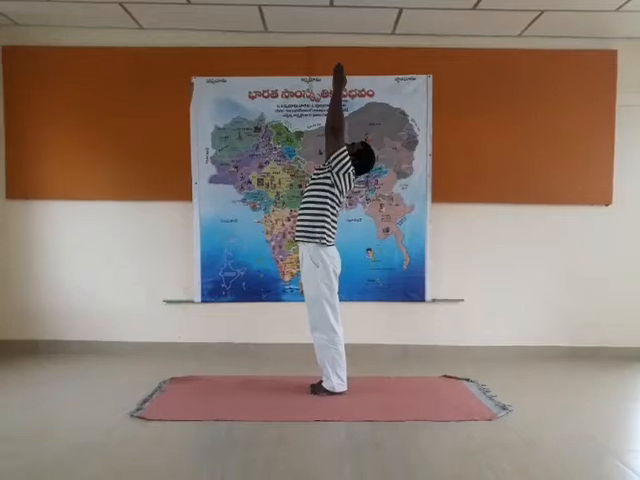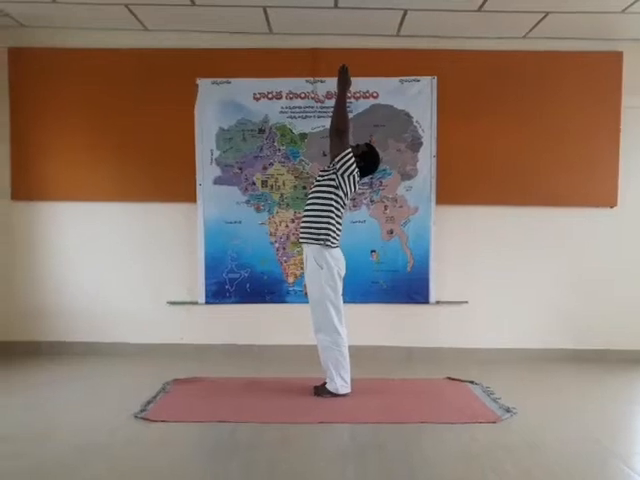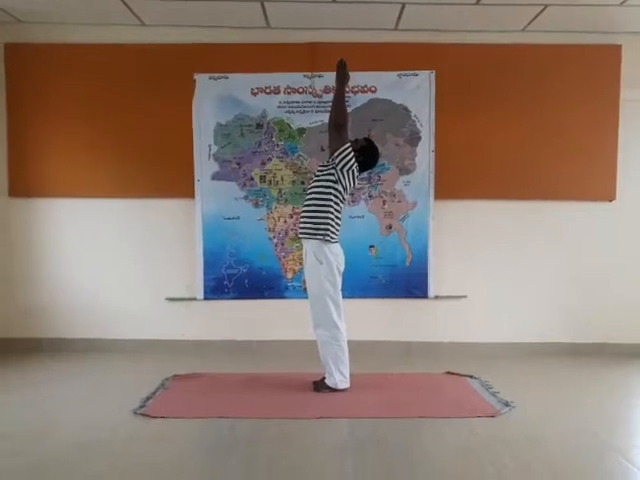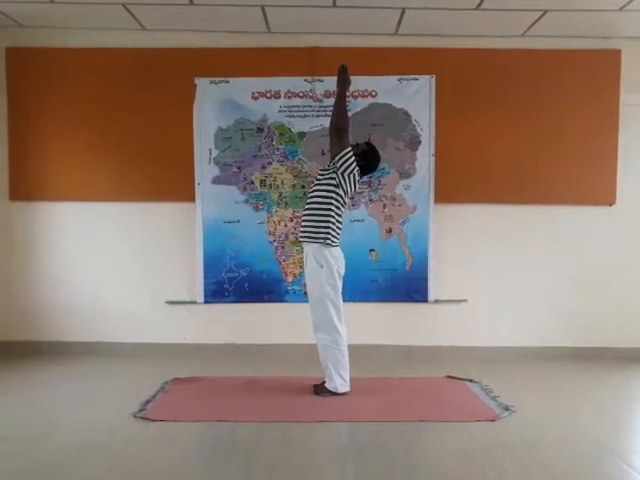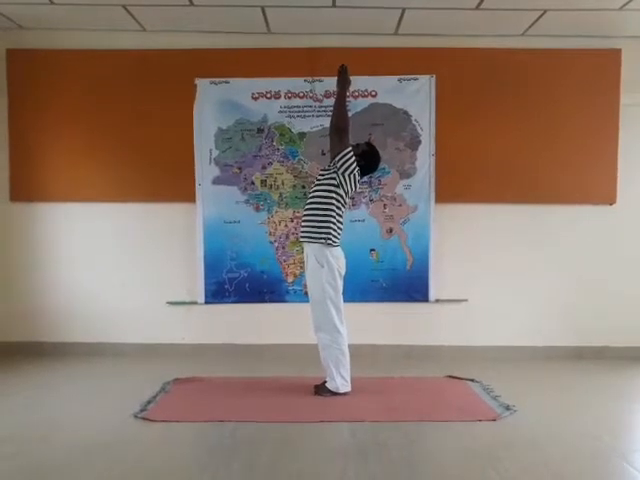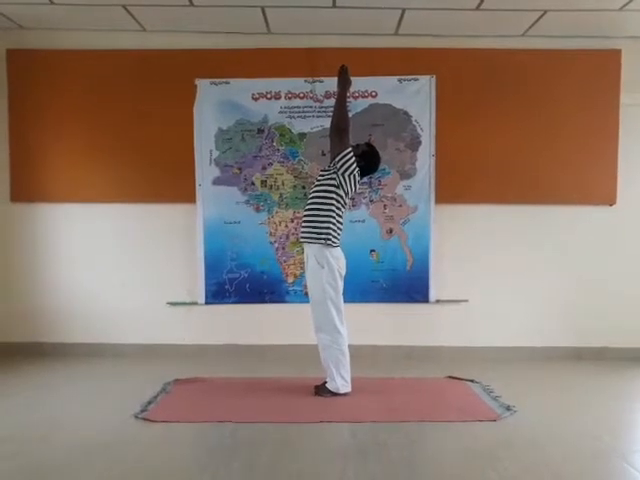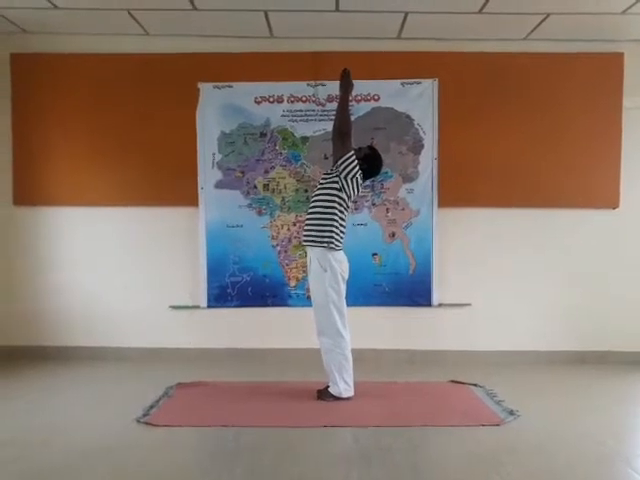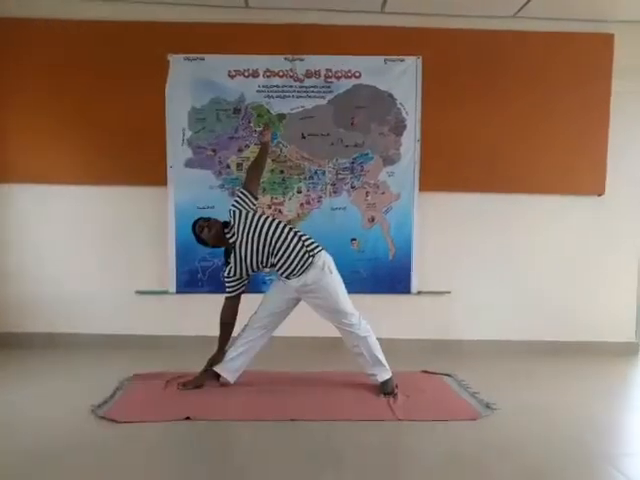
dt=0.3s
person 1, frame 1
left shoulder: (343, 173)
right shoulder: (334, 172)
left elbow: (334, 130)
right elbow: (334, 133)
left wrist: (337, 90)
right wrist: (337, 91)
left hip: (319, 255)
right hip: (315, 253)
left knee: (326, 321)
right knee: (322, 321)
left ankle: (335, 382)
right ankle: (332, 378)
person 1, frame 2
left shoulder: (348, 174)
right shoulder: (339, 176)
left elbow: (338, 132)
right elbow: (338, 135)
left wrist: (342, 91)
right wrist: (341, 92)
left hip: (323, 256)
right hip: (319, 255)
left knee: (329, 322)
right knee: (326, 322)
left ankle: (339, 385)
right ankle: (336, 380)
person 1, frame 3
left shoulder: (346, 170)
right shoulder: (337, 169)
left elbow: (337, 126)
right elbow: (337, 129)
left wrist: (340, 87)
right wrist: (339, 87)
left hip: (323, 252)
right hip: (318, 250)
left knee: (329, 318)
right knee: (325, 318)
left ankle: (338, 380)
right ankle: (335, 375)
person 1, frame 4
left shoulder: (347, 174)
right shoulder: (338, 174)
left elbow: (338, 131)
right elbow: (338, 134)
left wrist: (341, 90)
right wrist: (340, 92)
left hip: (323, 255)
right hip: (319, 254)
left knee: (329, 321)
right knee: (325, 321)
left ankle: (338, 383)
right ankle: (335, 379)
person 1, frame 5
left shoulder: (348, 174)
right shoulder: (338, 174)
left elbow: (338, 131)
right elbow: (338, 134)
left wrist: (342, 91)
right wrist: (340, 92)
left hip: (324, 255)
right hip: (319, 254)
left knee: (329, 321)
right knee: (325, 321)
left ankle: (339, 383)
right ankle: (336, 379)
person 1, frame 6
left shoulder: (347, 174)
right shoulder: (338, 174)
left elbow: (339, 132)
right elbow: (338, 135)
left wrist: (342, 91)
right wrist: (341, 92)
left hip: (324, 256)
right hip: (320, 255)
left knee: (329, 322)
right knee: (326, 321)
left ankle: (339, 384)
right ankle: (336, 380)
person 1, frame 7
left shoulder: (349, 176)
right shoulder: (340, 178)
left elbow: (341, 136)
right elbow: (340, 139)
left wrist: (344, 95)
right wrist: (343, 97)
left hip: (327, 260)
right hip: (321, 259)
left knee: (332, 327)
right knee: (329, 326)
left ankle: (341, 388)
right ankle: (338, 384)
person 1, frame 8
left shoulder: (239, 214)
right shoulder: (234, 265)
left elbow: (253, 176)
right elbow: (230, 308)
left wrist: (265, 145)
right wrist: (219, 353)
left hip: (315, 267)
right hip: (290, 280)
left knee: (350, 323)
right knee: (257, 326)
left ankle: (384, 376)
right ankle: (219, 372)
